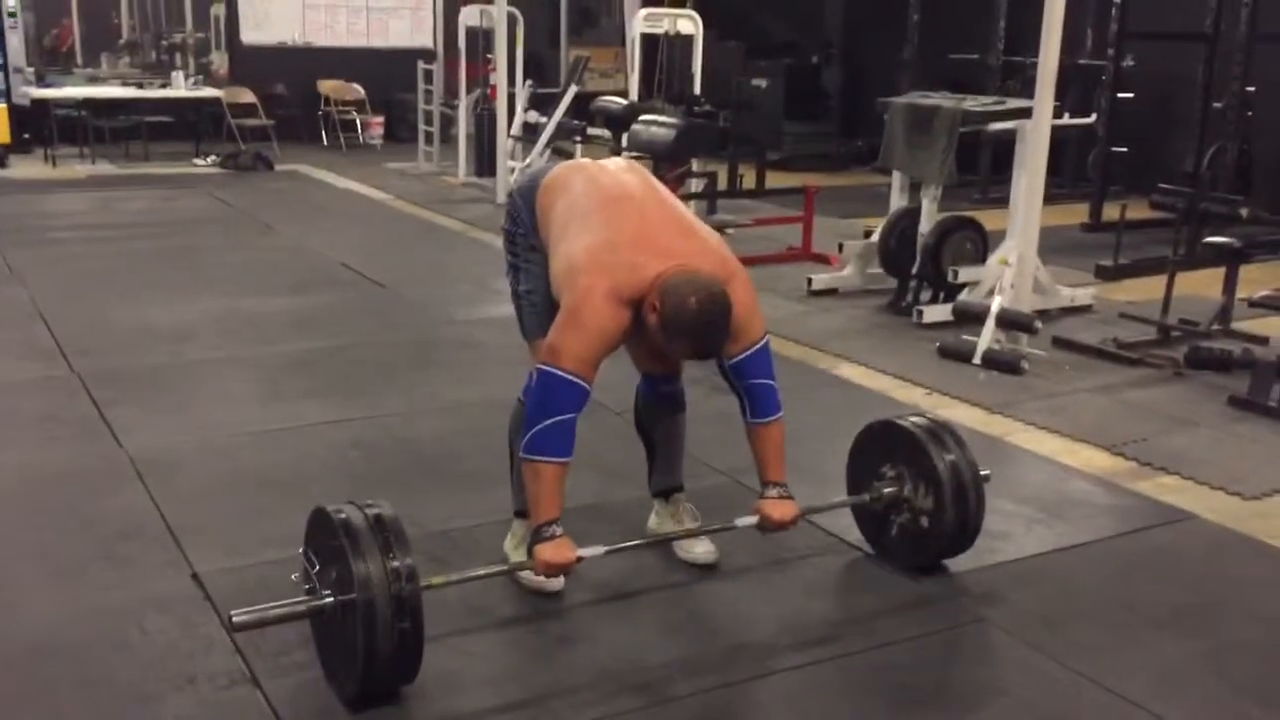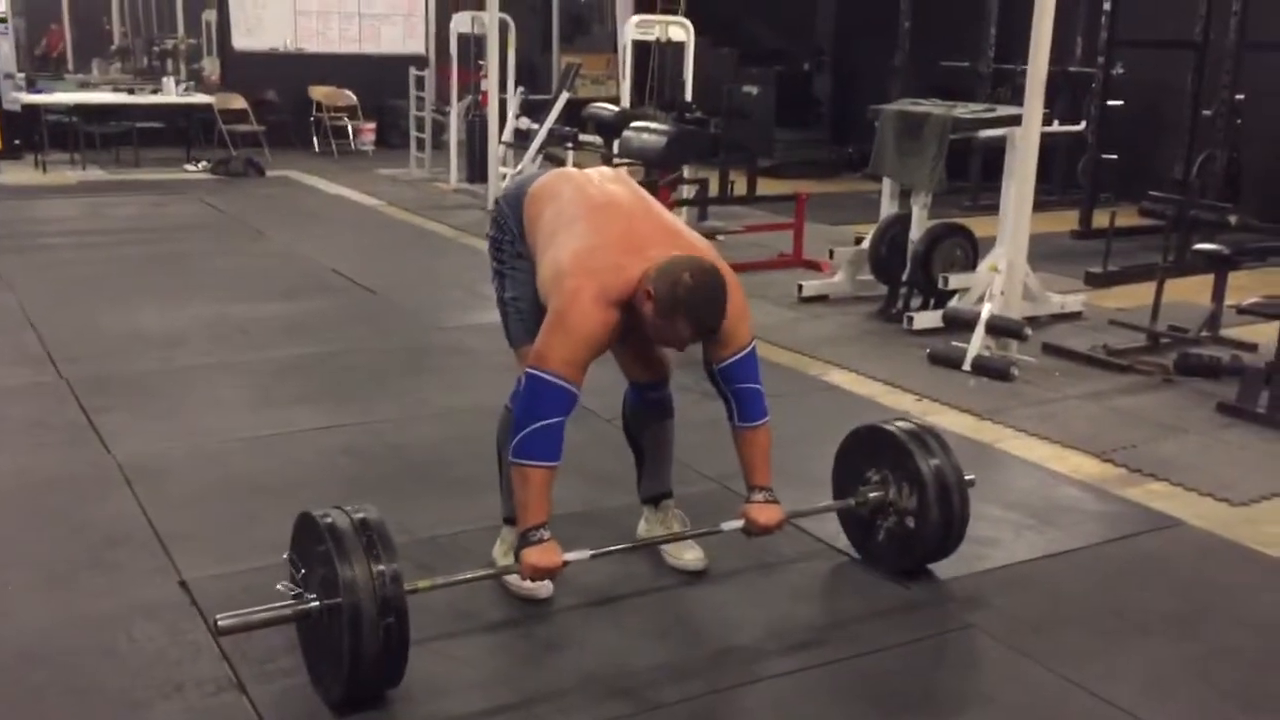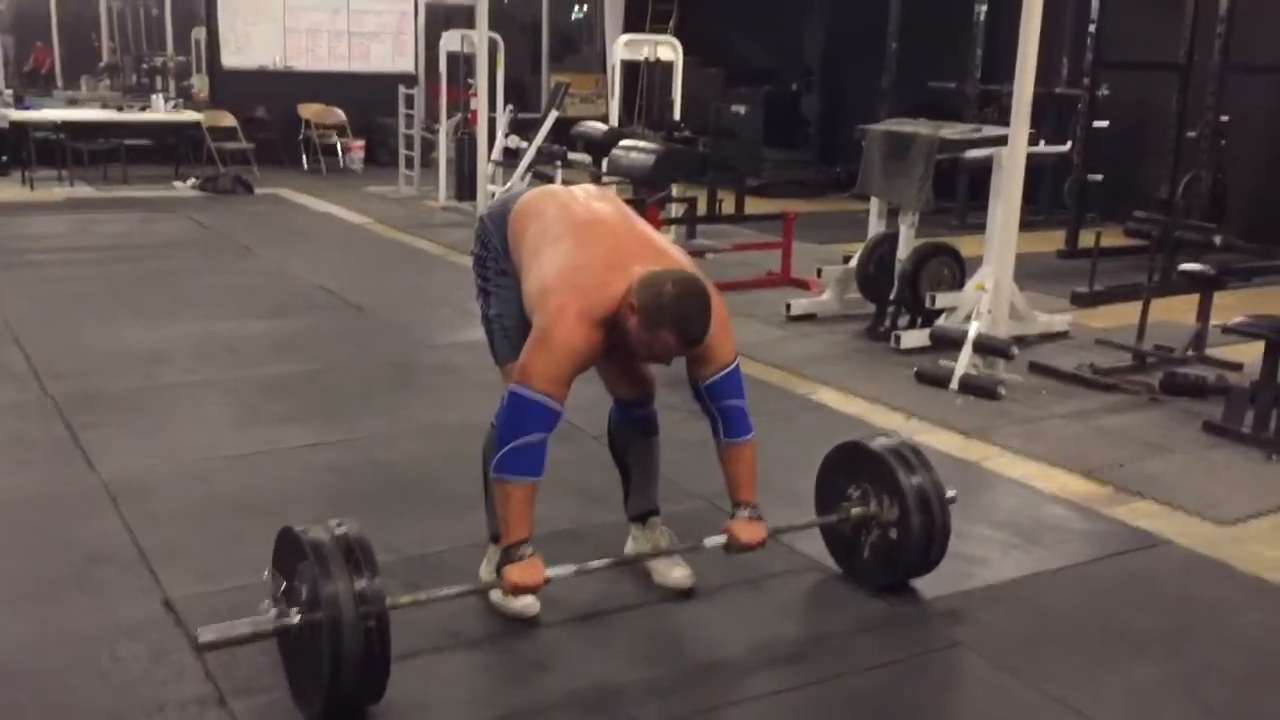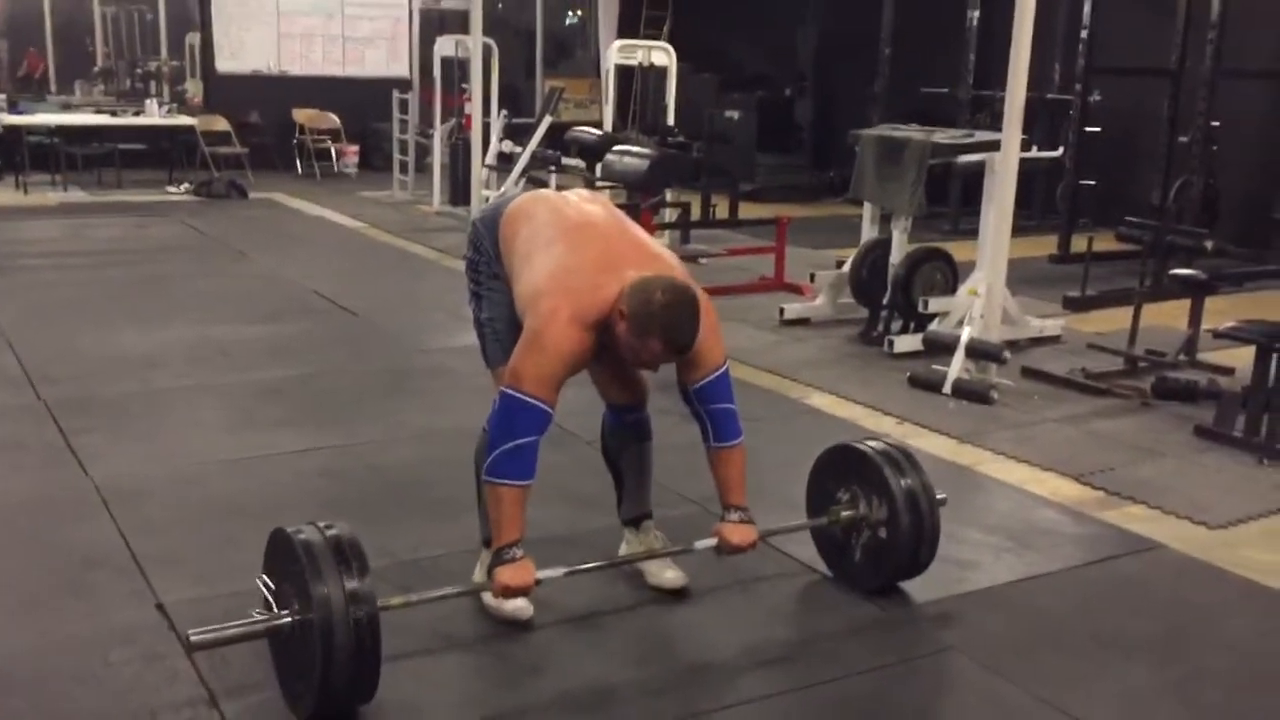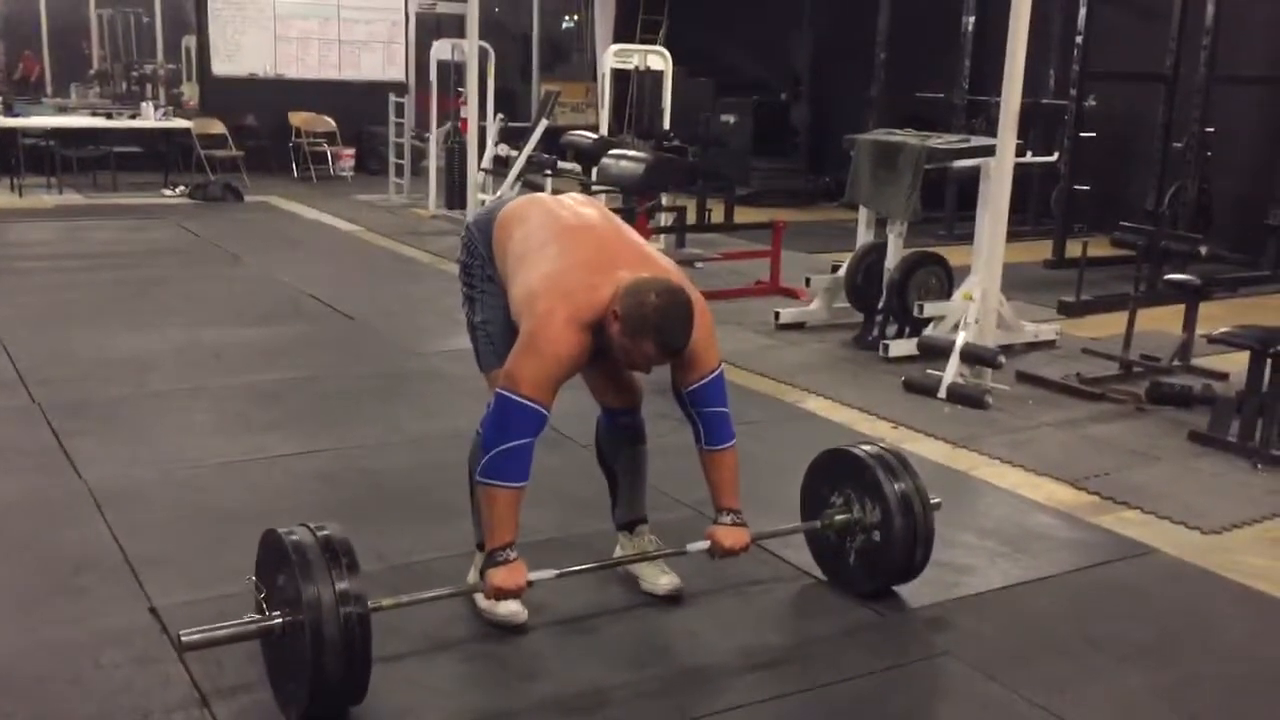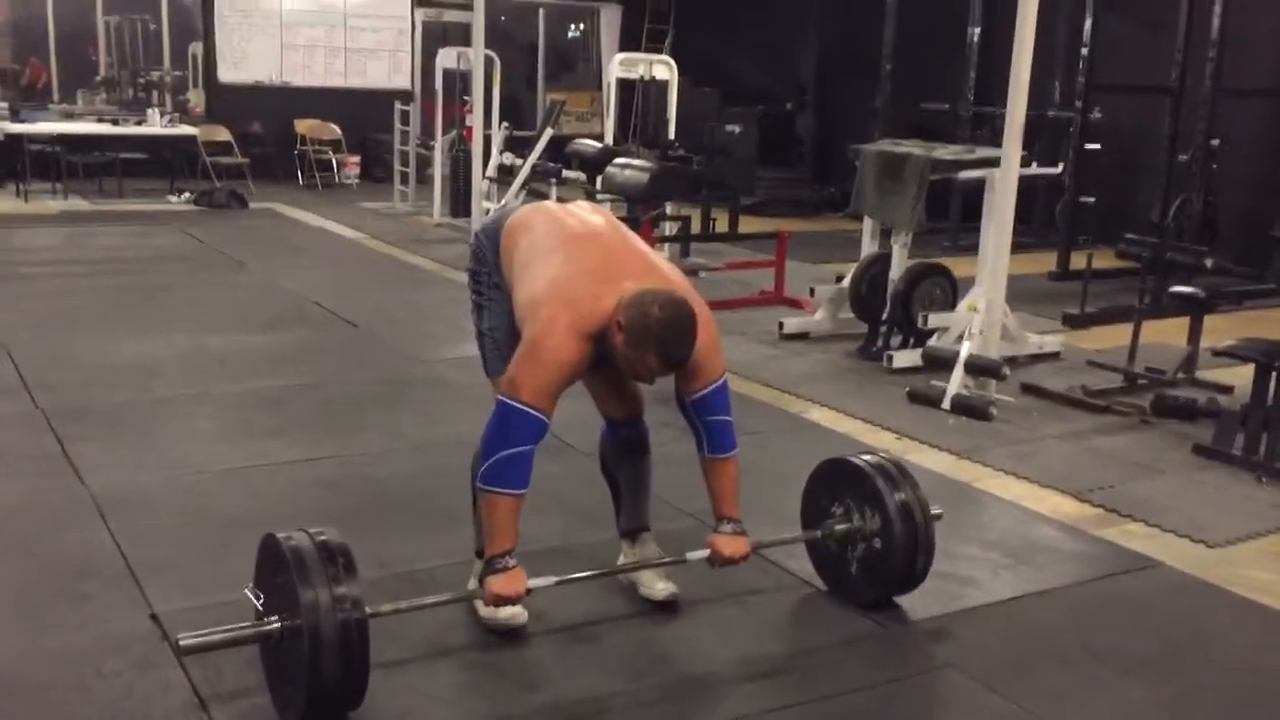
dt=0.3s
person 1, frame 1
left shoulder: (728, 284)
right shoulder: (599, 298)
left elbow: (757, 383)
right elbow: (552, 407)
left wrist: (775, 488)
right wrist: (548, 531)
left knee: (663, 373)
right knee: (551, 378)
left ankle: (669, 504)
right ankle: (525, 526)
person 1, frame 2
left shoulder: (715, 287)
right shoulder: (589, 300)
left elbow: (744, 387)
right elbow: (541, 411)
left wrist: (761, 493)
right wrist: (536, 535)
left knee: (651, 377)
right knee: (539, 385)
left ankle: (658, 511)
right ankle: (514, 532)
person 1, frame 3
left shoulder: (696, 308)
right shoulder: (573, 318)
left elbow: (727, 405)
right elbow: (524, 427)
left wrist: (746, 509)
right wrist: (518, 551)
left knee: (637, 394)
right knee: (526, 400)
left ankle: (646, 529)
right ankle: (499, 550)
person 1, frame 4
left shoulder: (690, 311)
right shoulder: (564, 321)
left elbow: (717, 408)
right elbow: (515, 430)
left wrist: (736, 512)
right wrist: (509, 553)
left knee: (629, 399)
right knee: (517, 407)
left ankle: (639, 533)
right ankle: (492, 555)
person 1, frame 5
left shoulder: (684, 310)
right shoulder: (560, 324)
left elbow: (710, 411)
right elbow: (510, 433)
left wrist: (729, 514)
right wrist: (503, 555)
left knee: (623, 402)
right knee: (511, 410)
left ankle: (634, 536)
right ankle: (486, 557)
person 1, frame 6
left shoulder: (691, 320)
right shoulder: (562, 333)
left elbow: (713, 421)
right elbow: (511, 441)
left wrist: (729, 524)
right wrist: (500, 563)
left knee: (626, 415)
right knee: (516, 415)
left ankle: (637, 545)
right ankle: (484, 566)
